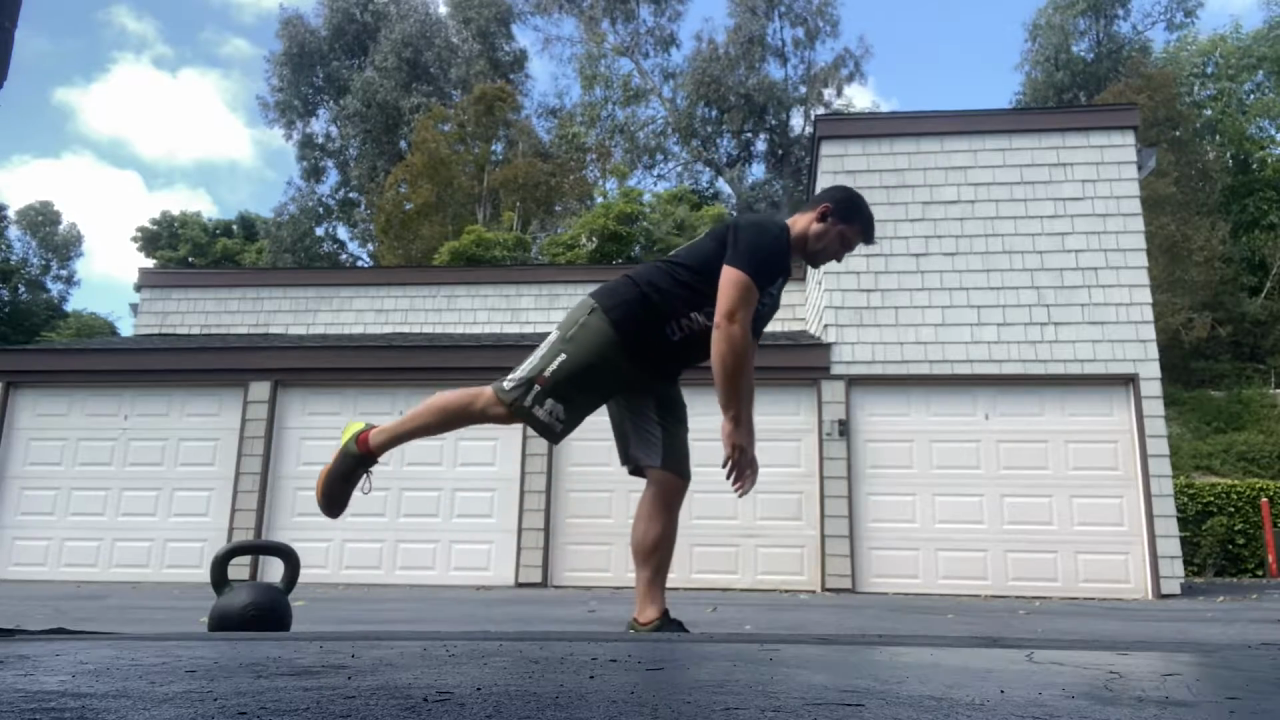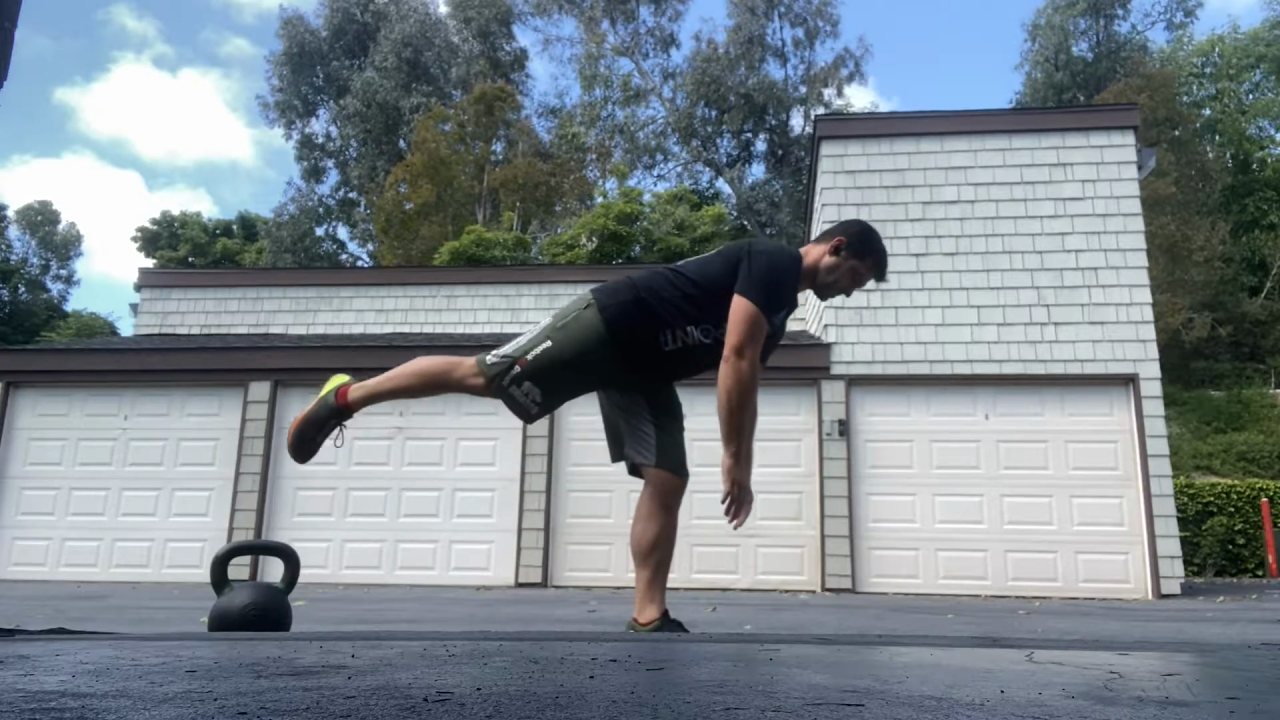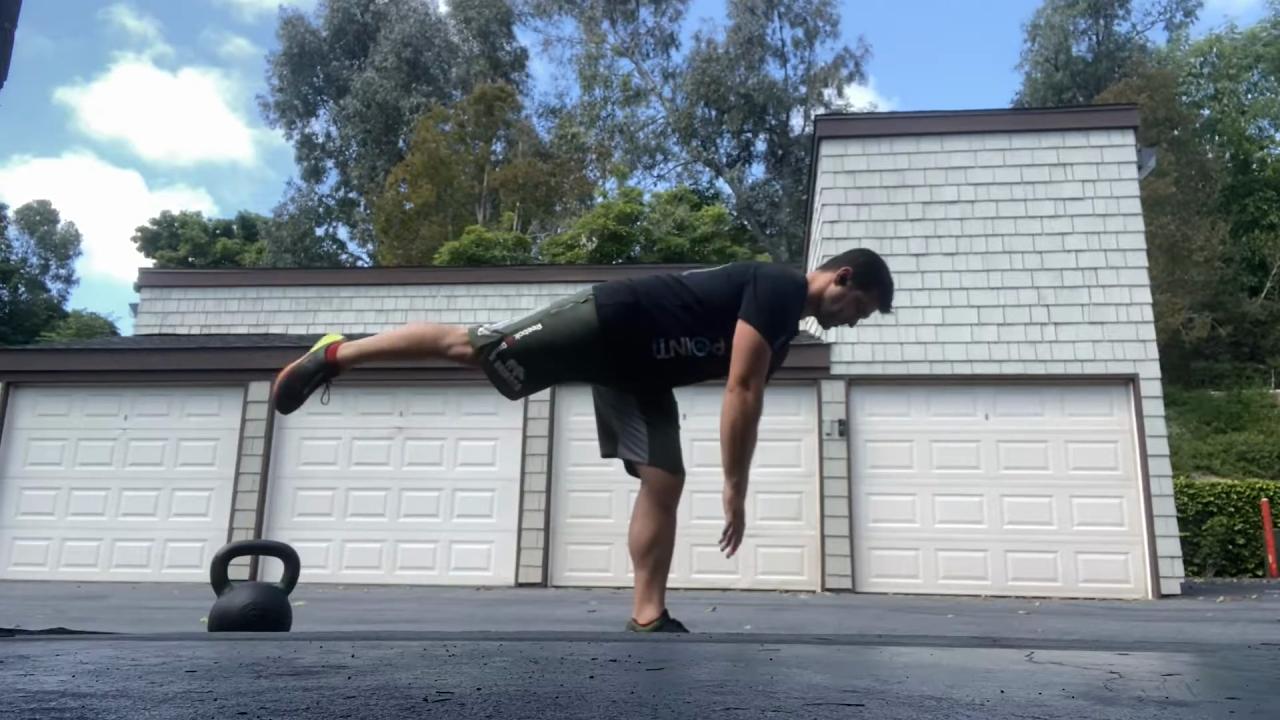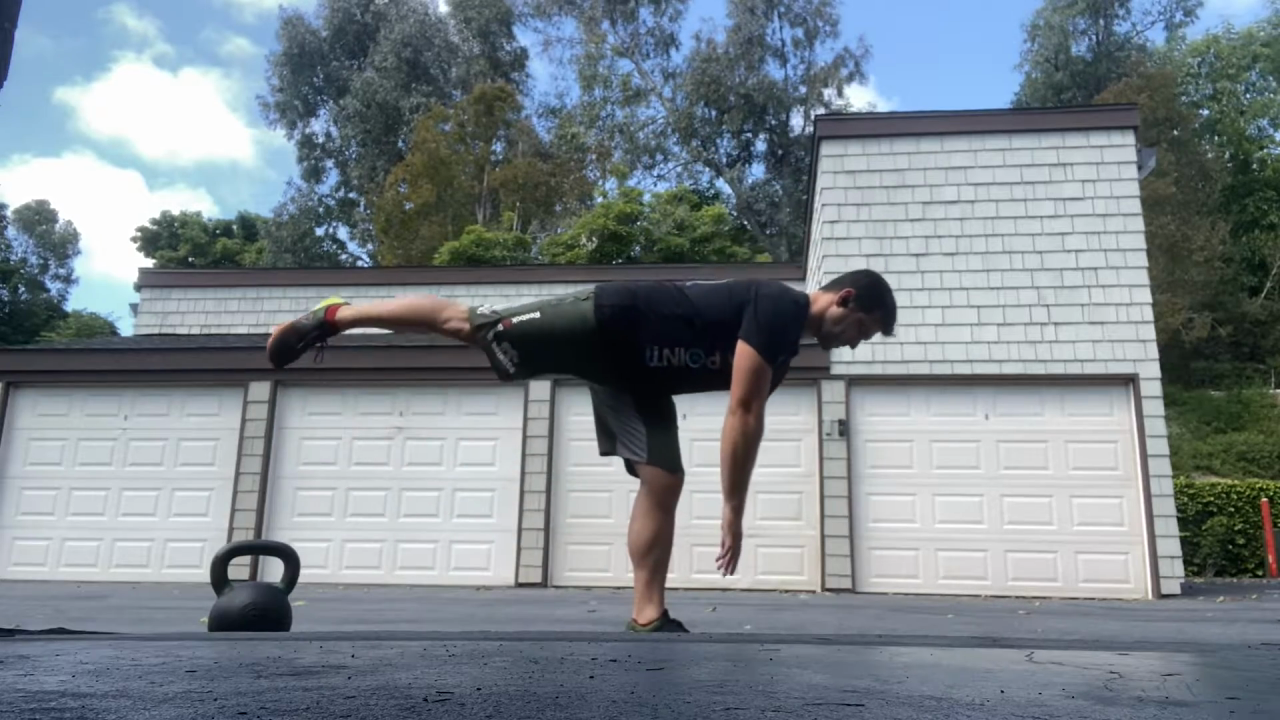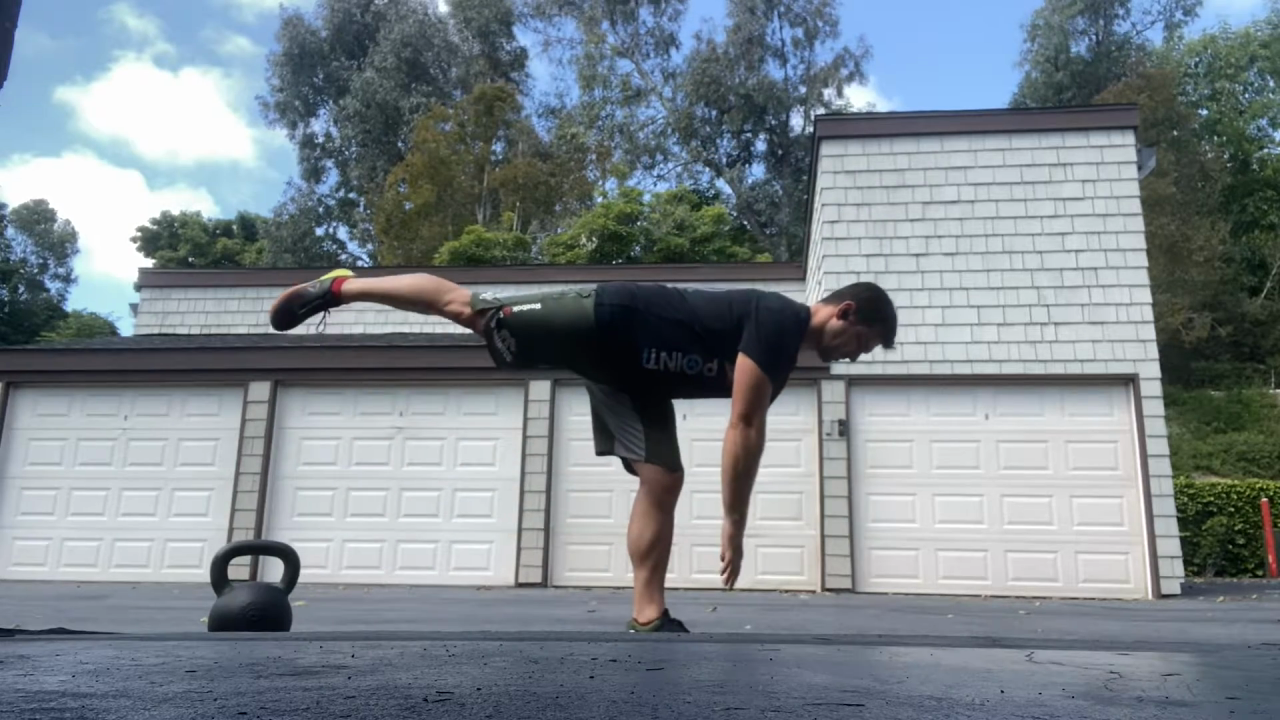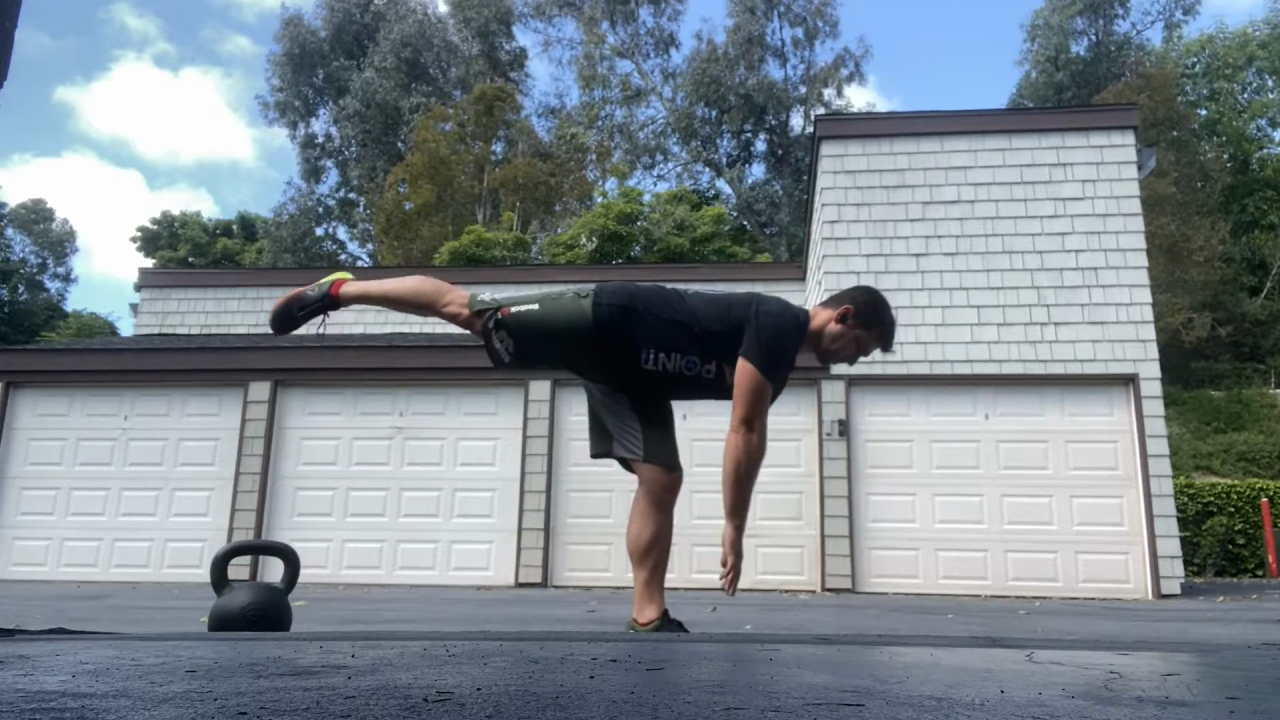
dt=0.2s
person 1, frame 1
left shoulder: (776, 270)
right shoulder: (763, 235)
left elbow: (736, 351)
right elbow: (728, 324)
left wrist: (744, 437)
right wrist: (734, 423)
left hip: (654, 364)
right hip: (611, 326)
left knee: (669, 481)
right knee: (502, 404)
left ankle: (648, 615)
right ankle: (369, 442)
person 1, frame 2
left shoulder: (780, 305)
right shoulder: (772, 261)
left elbow: (744, 376)
right elbow: (735, 361)
left wrist: (743, 469)
right wrist: (734, 458)
left hip: (646, 367)
right hip: (607, 325)
left knee: (667, 482)
right knee: (481, 376)
left ankle: (648, 614)
right ankle: (347, 396)
person 1, frame 3
left shoulder: (782, 330)
right shoulder: (777, 287)
left elbow: (747, 402)
right elbow: (739, 391)
left wrist: (737, 491)
right wrist: (733, 487)
left hip: (639, 370)
right hip: (604, 325)
left knee: (663, 482)
right knee: (468, 346)
left ankle: (648, 614)
right ankle: (336, 356)
person 1, frame 4
left shoulder: (783, 345)
right shoulder: (777, 307)
left elbow: (748, 419)
right elbow: (742, 415)
left wrist: (735, 510)
right wrist: (732, 510)
left hip: (635, 371)
right hip: (603, 325)
left knee: (663, 481)
right knee: (465, 324)
left ankle: (647, 615)
right ankle: (333, 317)
person 1, frame 5
left shoulder: (781, 358)
right shoulder: (776, 321)
left elbow: (749, 433)
right elbow: (742, 428)
left wrist: (737, 524)
right wrist: (732, 525)
left hip: (630, 372)
right hip: (601, 324)
left knee: (662, 481)
right knee: (465, 307)
left ankle: (648, 614)
right ankle: (338, 288)
person 1, frame 6
left shoulder: (778, 360)
right shoulder: (777, 324)
left elbow: (749, 436)
right elbow: (743, 434)
left wrist: (736, 526)
right wrist: (733, 527)
left hip: (629, 372)
right hip: (598, 325)
left knee: (661, 481)
right knee: (463, 308)
left ankle: (648, 615)
right ankle: (338, 289)
